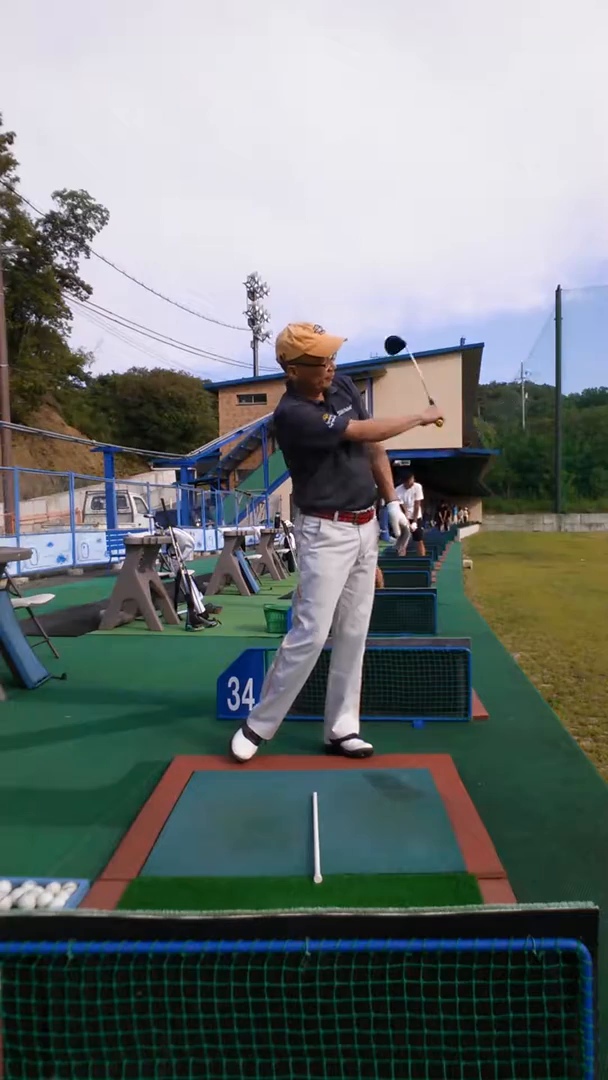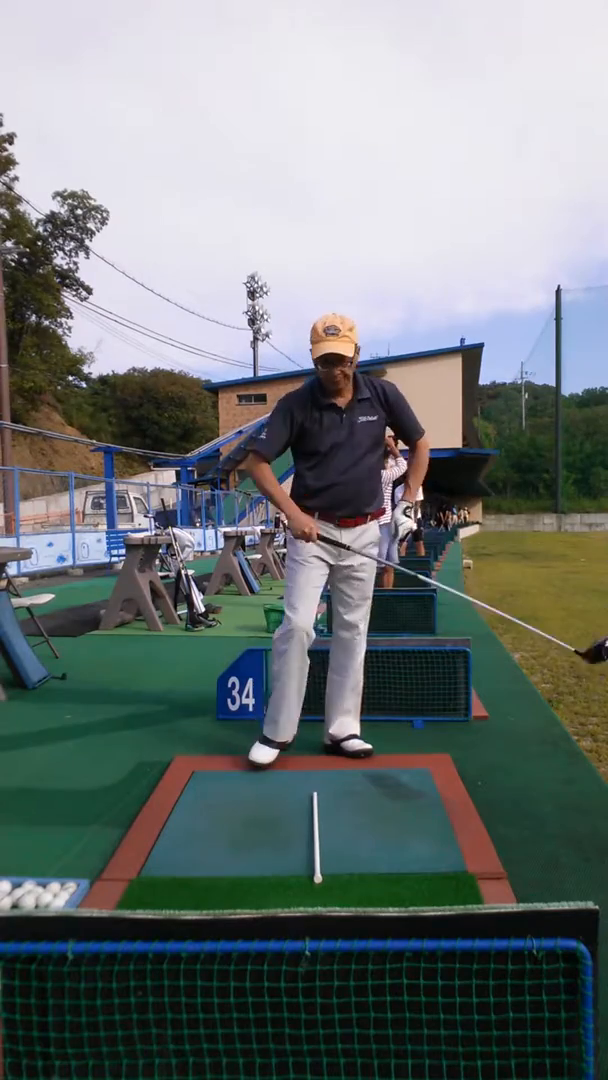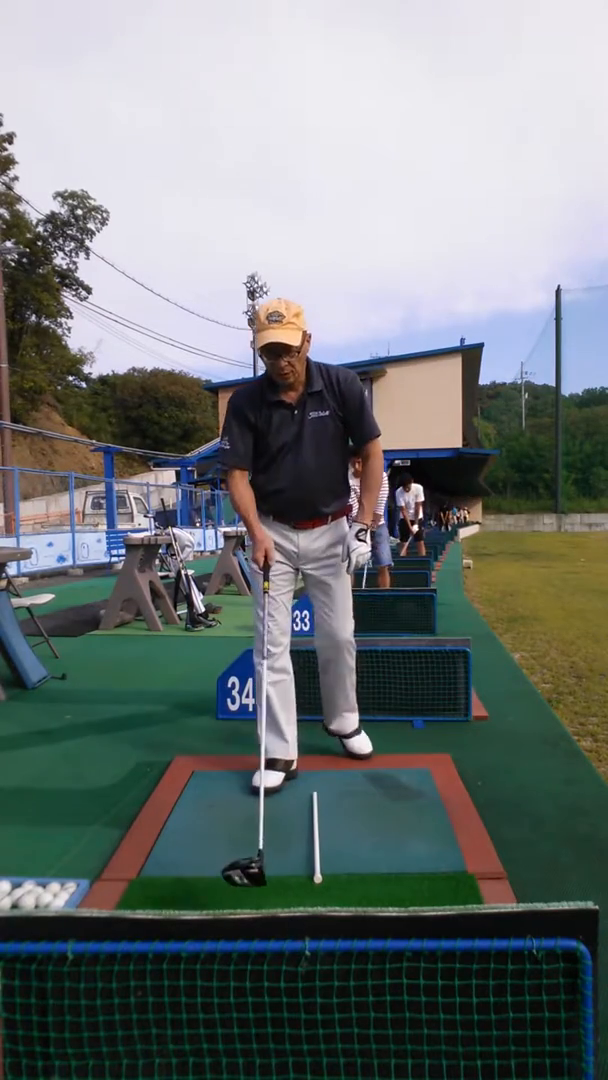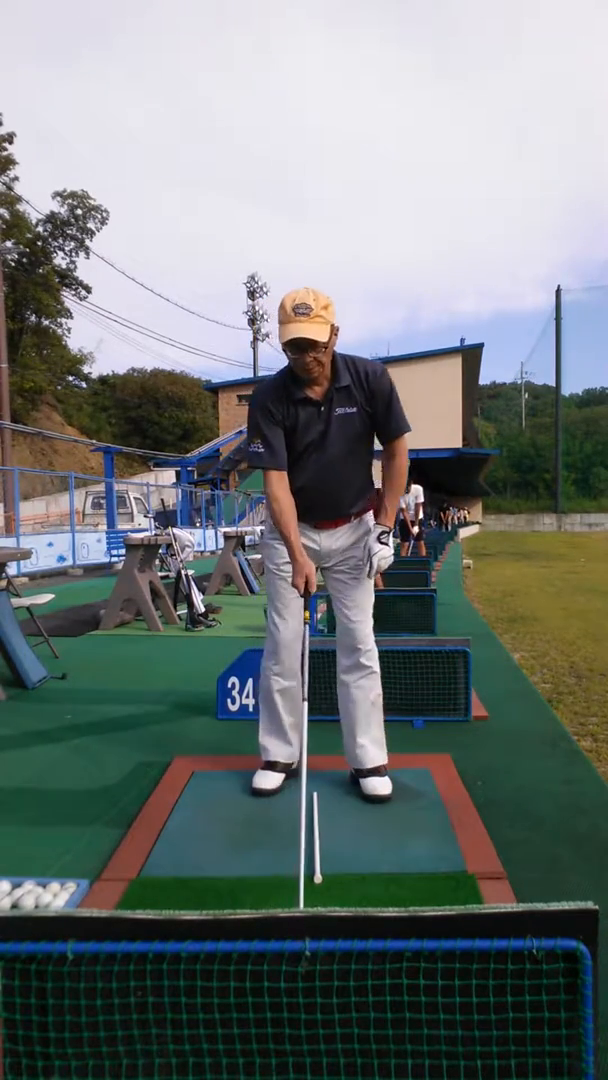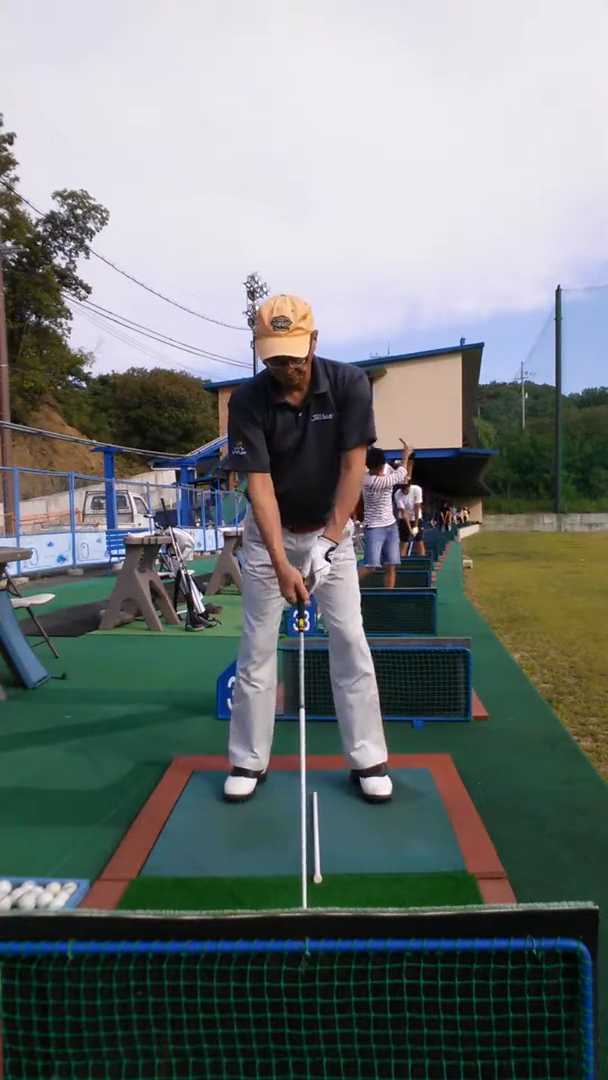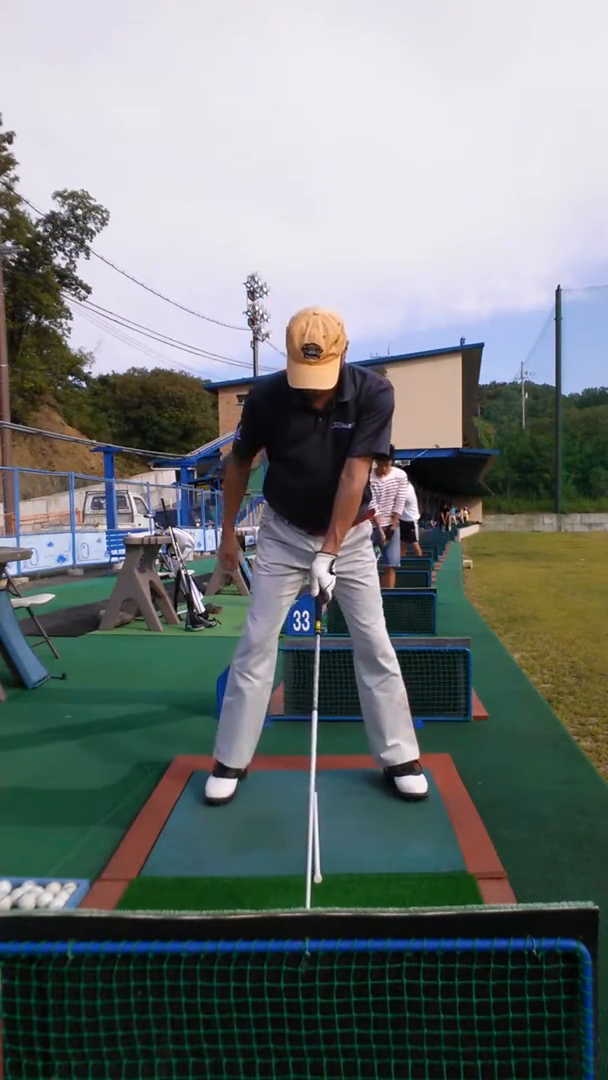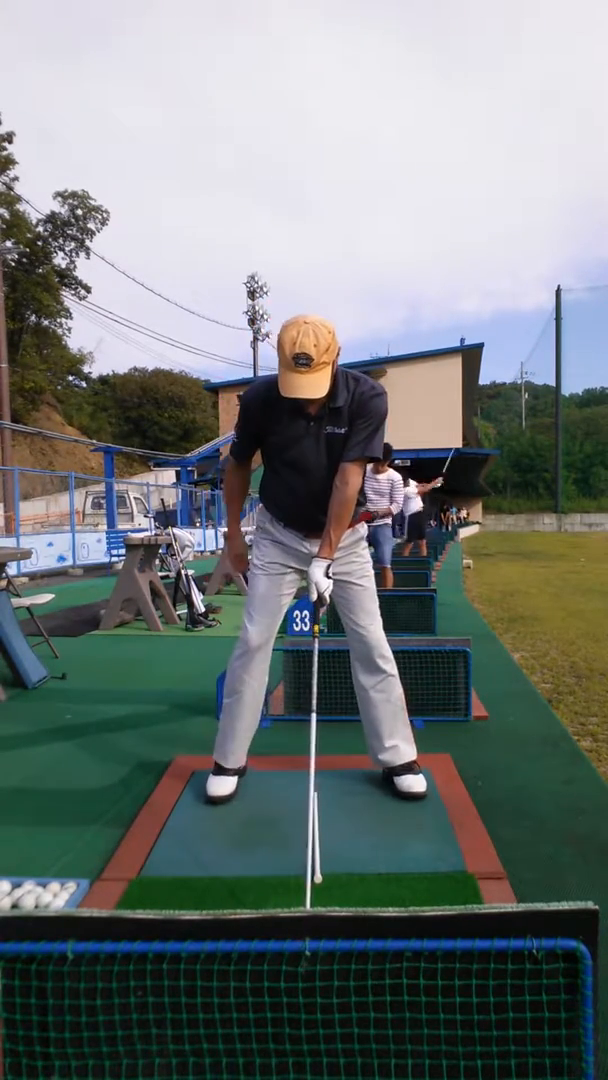
dt=0.7s
person 1, frame 1
left shoulder: (343, 387)
right shoulder: (291, 413)
left elbow: (373, 445)
right elbow: (364, 432)
left wrist: (391, 501)
right wrist: (421, 417)
left hip: (365, 527)
right hip: (326, 532)
left knee: (353, 633)
right knee: (310, 634)
left ankle: (341, 728)
right ankle: (257, 725)
person 1, frame 2
left shoulder: (383, 394)
right shoulder: (296, 404)
left elbow: (419, 444)
right elbow: (257, 463)
left wrist: (408, 502)
right wrist: (291, 511)
left hip: (363, 533)
right hip: (311, 531)
left knee: (352, 631)
right knee: (296, 628)
left ankle: (341, 729)
right ankle: (276, 732)
person 1, frame 3
left shoulder: (342, 385)
right shoulder: (245, 401)
left elbow: (372, 455)
right elbow: (238, 475)
left wrist: (364, 525)
right wrist: (257, 535)
left hip: (330, 532)
right hip: (272, 533)
left knee: (337, 638)
right knee: (272, 644)
left ankle: (343, 719)
right ankle: (279, 755)
person 1, frame 4
left shoulder: (370, 379)
right shoulder: (268, 397)
left elbow: (396, 452)
right elbow: (275, 480)
left wrist: (385, 528)
right wrist: (298, 554)
left hip: (353, 530)
right hip: (290, 531)
left knee: (358, 644)
right knee: (282, 645)
left ankle: (368, 760)
right ankle: (279, 755)
person 1, frame 5
left shoulder: (350, 384)
right shoulder: (247, 400)
left elbow: (353, 468)
right elbow: (259, 484)
left wrist: (329, 543)
right wrist: (281, 563)
left hip: (330, 531)
right hip: (268, 534)
left knee: (350, 641)
right knee: (257, 646)
left ankle: (367, 759)
right ankle: (249, 760)
person 1, frame 6
left shoulder: (374, 393)
right shoulder: (266, 395)
left elbow: (355, 476)
right elbow: (239, 462)
left wrist: (330, 553)
right wrist: (227, 533)
left hip: (349, 535)
right hip: (282, 533)
left knee: (374, 644)
right knee: (256, 644)
left ankle: (399, 758)
right ankle: (230, 761)
person 1, frame 7
left shoulder: (367, 397)
right shoulder: (259, 399)
left elbow: (348, 480)
right elbow: (238, 464)
left wrist: (326, 557)
right wrist: (233, 533)
left hip: (344, 537)
right hip: (277, 535)
left knee: (371, 644)
right knee: (253, 642)
left ankle: (397, 758)
right ankle: (228, 759)
